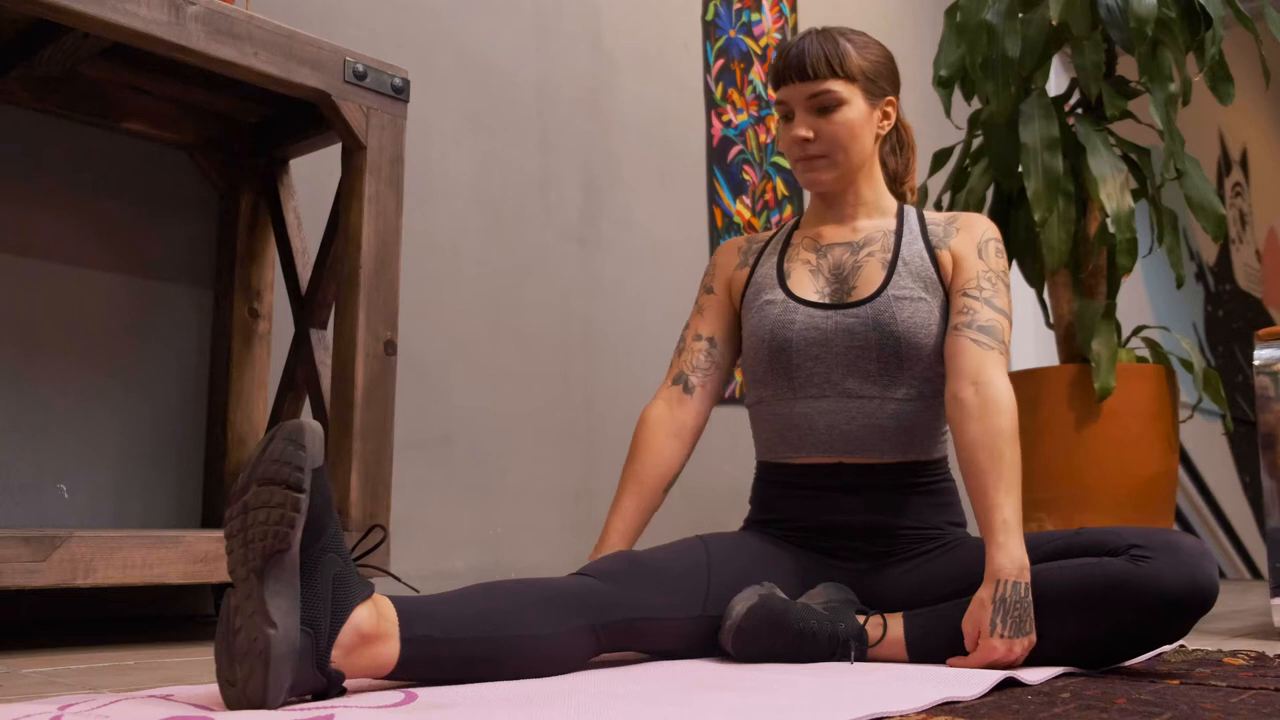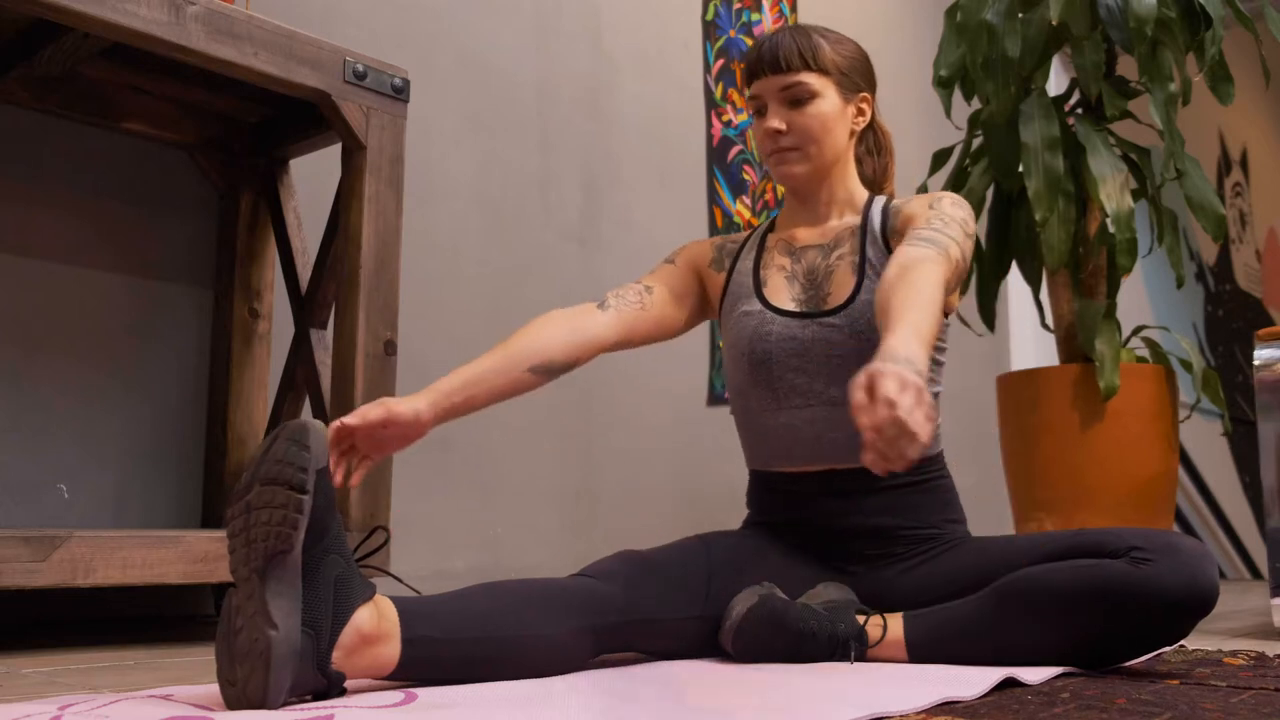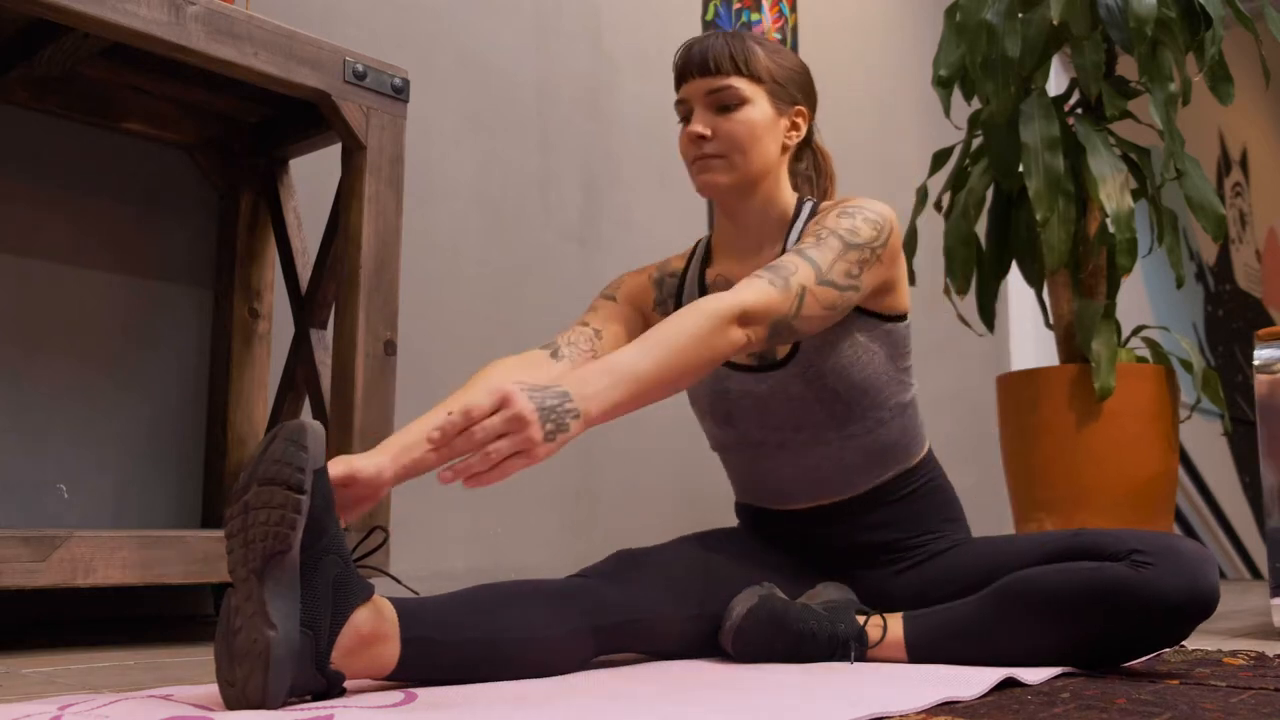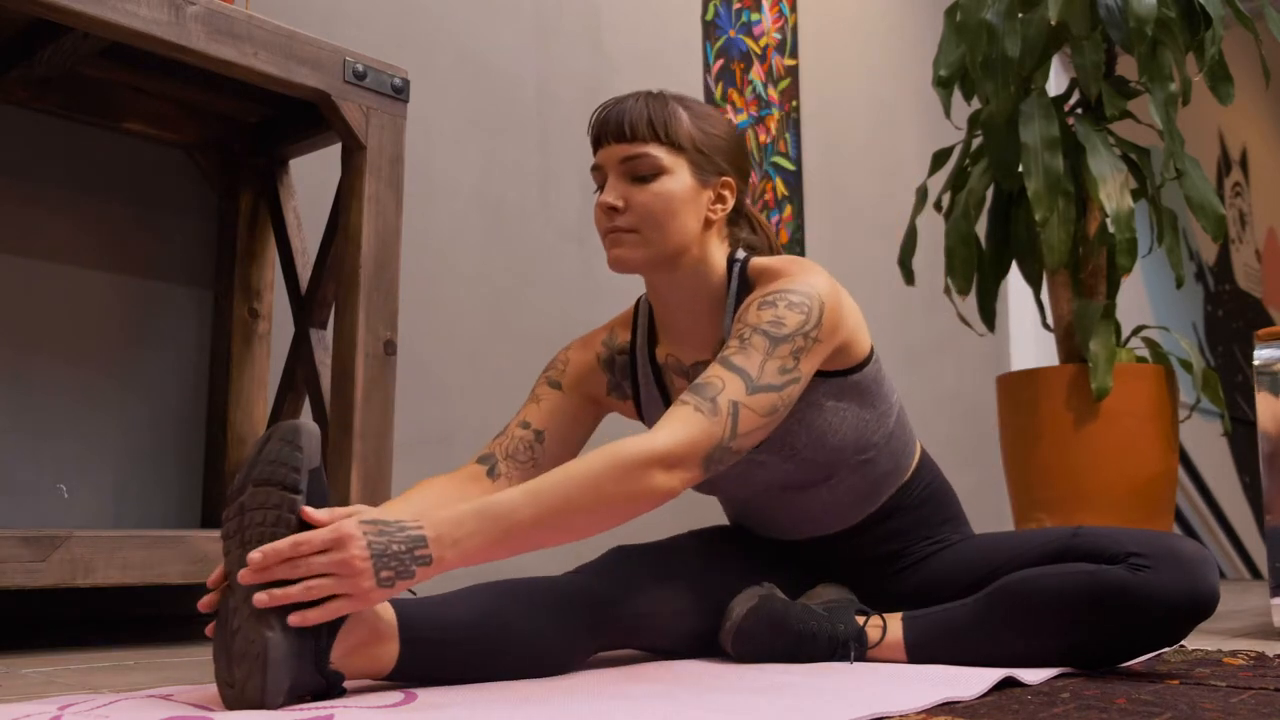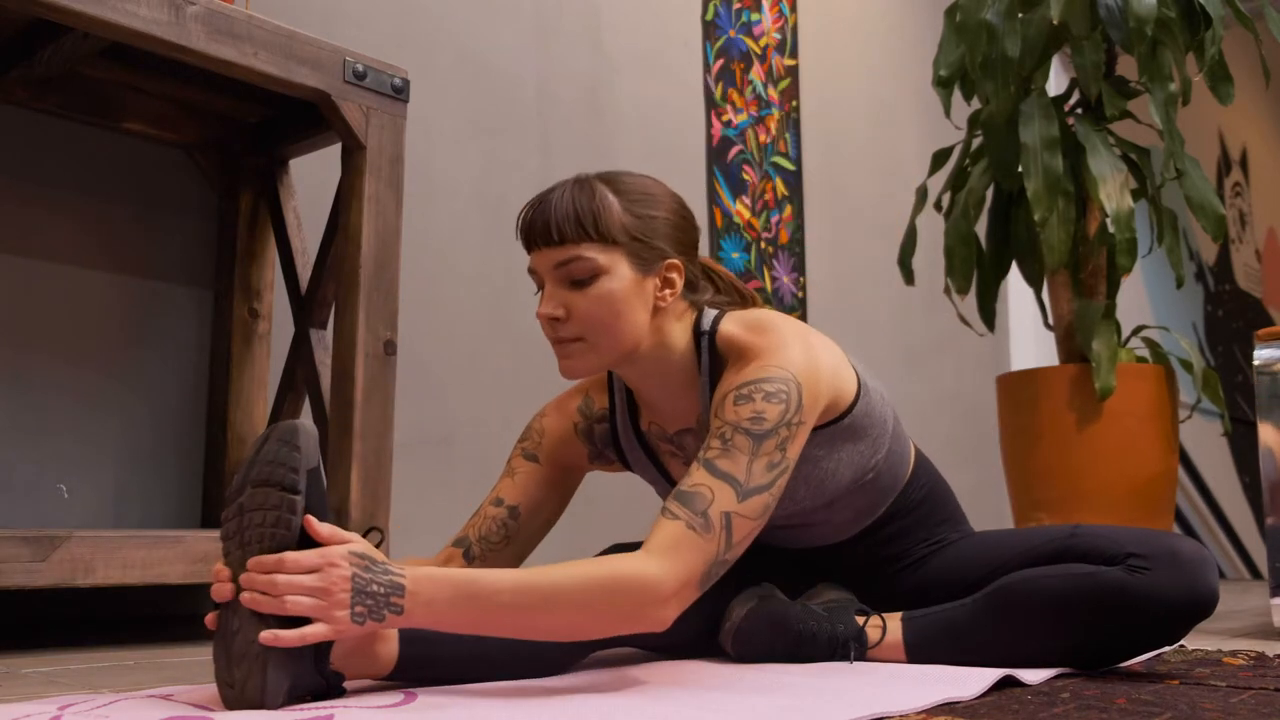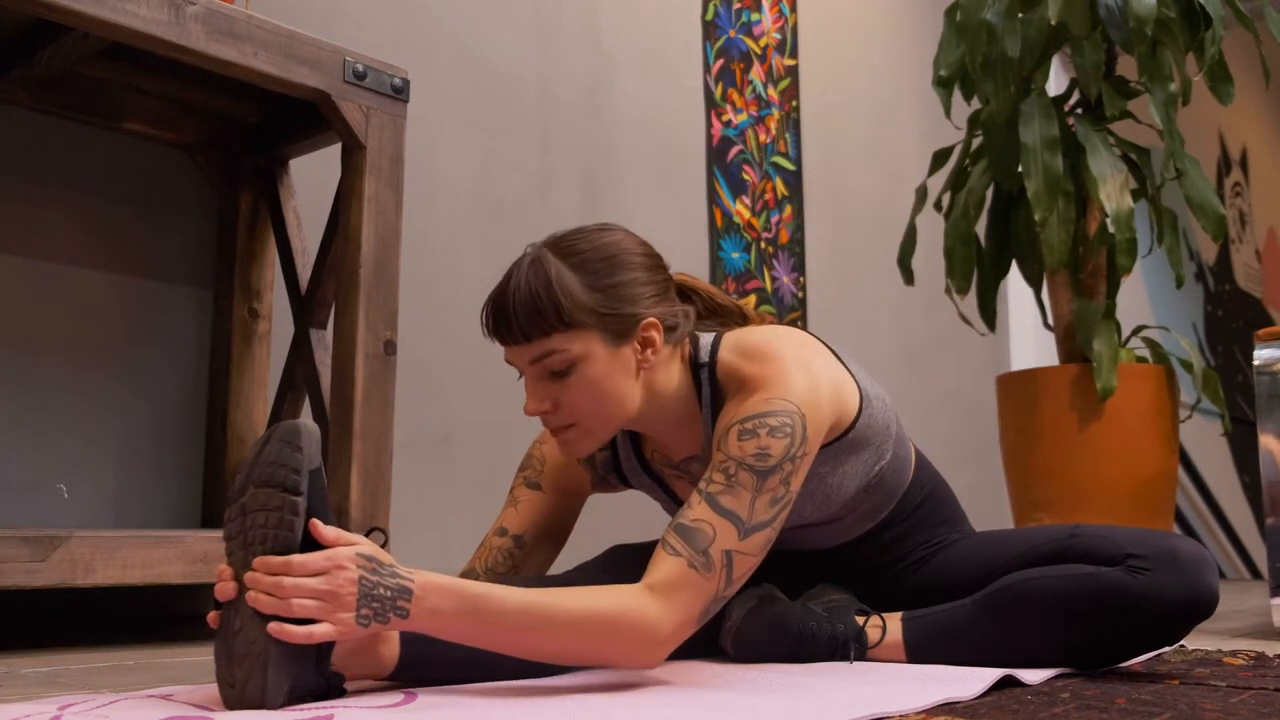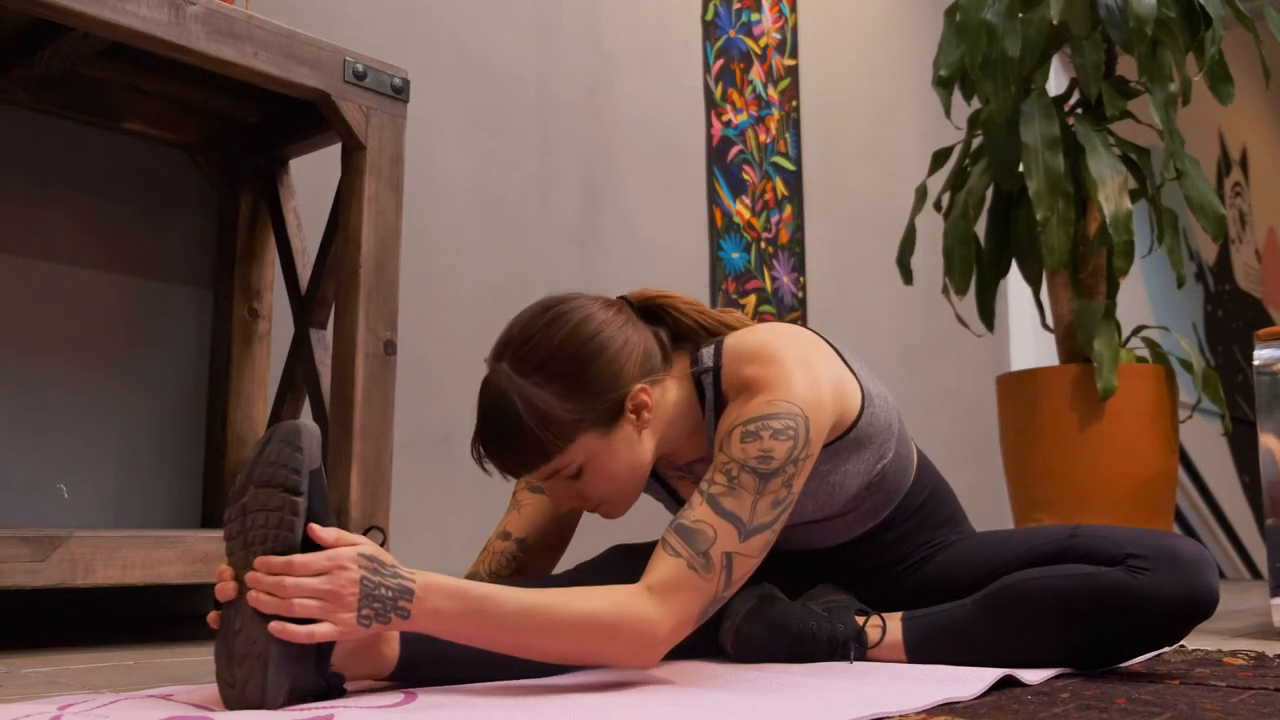
dt=0.7s
person 1, frame 1
left shoulder: (959, 240)
right shoulder: (741, 263)
left elbow: (980, 386)
right elbow: (679, 403)
left wrist: (1006, 569)
right wrist: (605, 554)
left hip: (922, 545)
right hip: (781, 543)
left knee: (1182, 572)
right knee: (614, 598)
left ankle: (857, 638)
right ankle: (349, 627)
person 1, frame 2
left shoulder: (935, 218)
right shoulder: (716, 263)
left elbow: (910, 281)
right elbow: (584, 326)
left wrist: (899, 364)
right wrist: (424, 406)
left hip: (917, 545)
right hip: (778, 547)
left knee: (1182, 573)
right knee: (613, 591)
left ankle: (861, 638)
right ankle: (349, 628)
person 1, frame 3
left shoulder: (863, 230)
right shoulder: (655, 288)
left elbow: (743, 315)
right elbow: (535, 365)
left wrist: (573, 403)
right wrist: (387, 461)
left hip: (914, 552)
right hip: (775, 559)
left knee: (1180, 576)
right knee: (613, 593)
person 1, frame 4
left shoulder: (798, 298)
right shoulder: (603, 359)
left elbow: (667, 461)
right elbow: (485, 477)
left wrist: (423, 545)
right wrist: (356, 531)
left hip: (915, 562)
right hip: (778, 569)
left knee: (1179, 577)
right knee: (611, 586)
person 1, frame 5
left shoulder: (774, 360)
right shoulder: (579, 422)
left elbow: (662, 586)
right elbow: (468, 565)
left wrist: (404, 593)
right wrist: (372, 601)
left hip: (915, 562)
right hip: (779, 585)
left knee: (1180, 576)
right knee: (602, 588)
person 1, frame 6
left shoulder: (776, 381)
right shoulder: (579, 443)
left elbow: (660, 622)
right elbow: (490, 587)
left wrist: (410, 595)
right wrist: (374, 625)
left hip: (915, 565)
right hip: (779, 586)
left knee: (1179, 577)
right knee: (613, 579)
person 1, frame 7
left shoulder: (779, 381)
right shoulder: (587, 433)
left elbow: (659, 622)
right elbow: (493, 592)
left wrist: (412, 594)
right wrist: (377, 634)
left hip: (915, 565)
right hip: (780, 595)
left knee: (1179, 576)
right knee: (620, 578)
